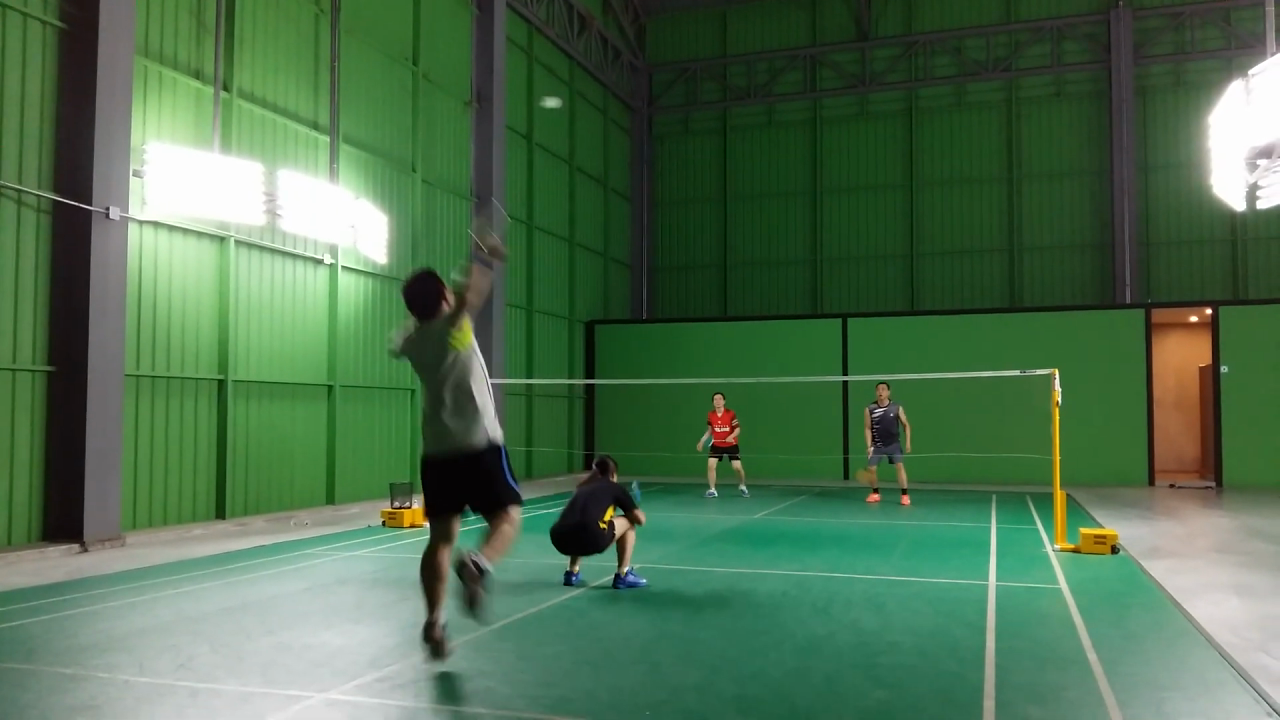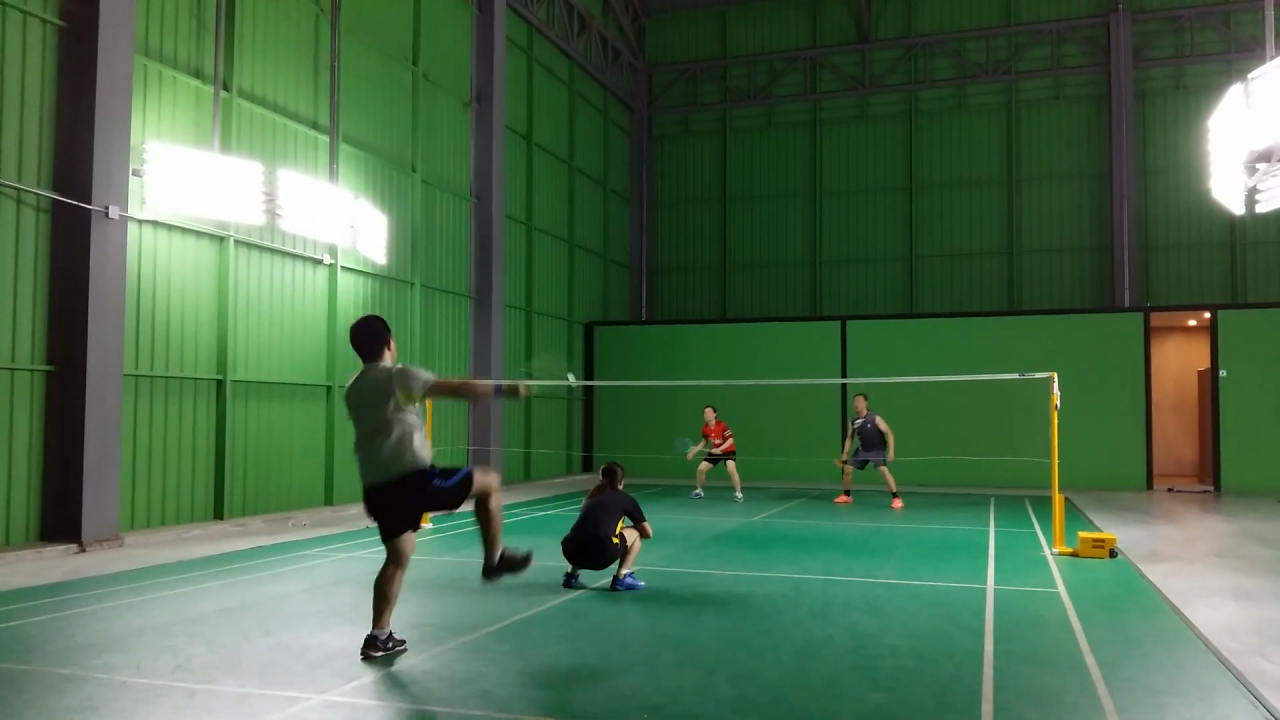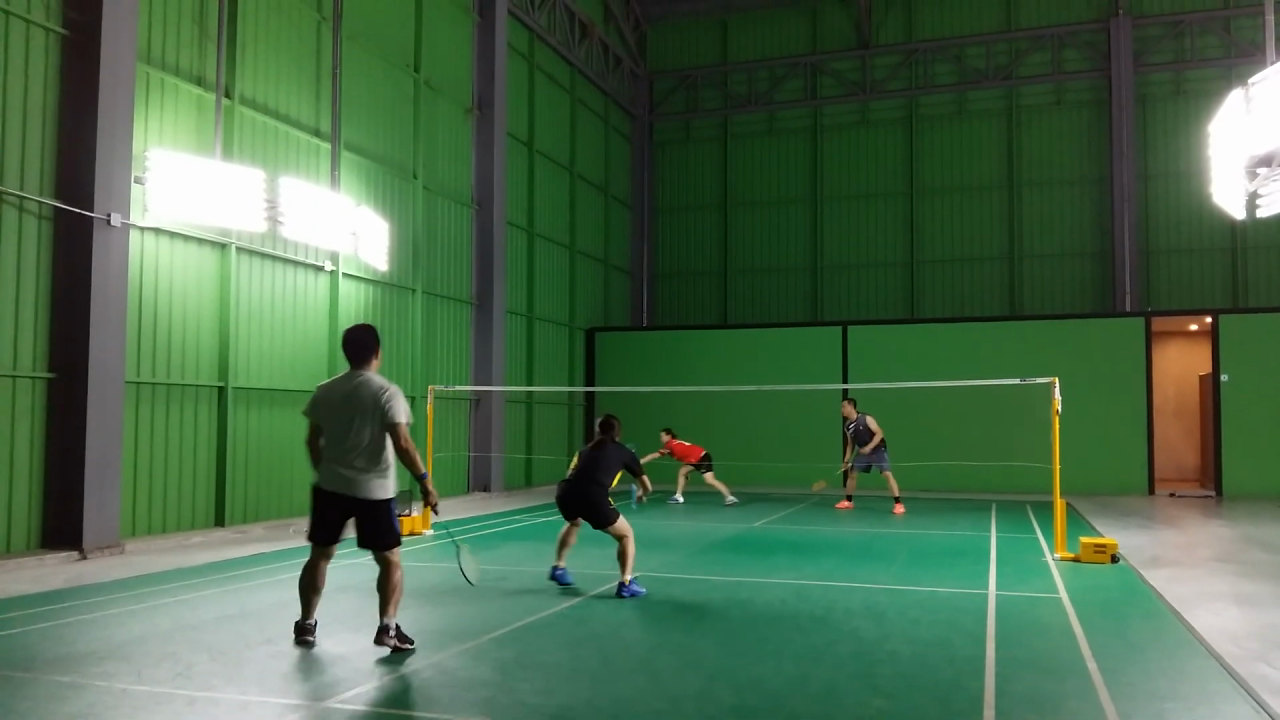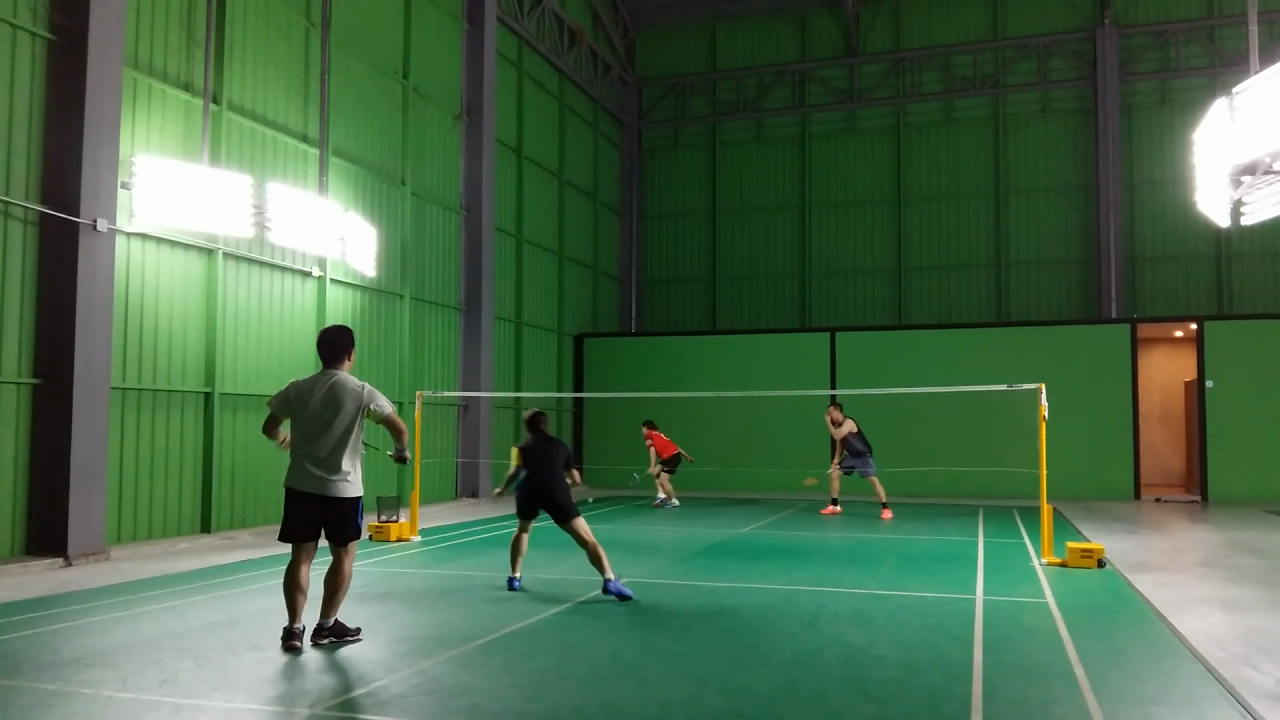
dt=0.4s
person 1, frame 1
left shoulder: (413, 340)
right shoulder: (450, 328)
right elbow: (471, 290)
right wrist: (484, 254)
left hip: (437, 453)
right hip: (478, 445)
left knee: (441, 539)
right knee: (506, 519)
left ankle: (435, 624)
right ankle: (476, 564)
person 1, frame 2
left shoulder: (353, 390)
right shoulder: (398, 376)
right elbow: (457, 389)
right wrist: (503, 389)
left hip: (376, 486)
right hip: (410, 476)
left knee: (398, 557)
right knee: (489, 483)
left ankle: (379, 637)
right ankle: (494, 560)
person 1, frame 3
left shoulder: (324, 391)
right shoulder: (387, 393)
left elbow: (313, 442)
right elbow: (403, 445)
right wrist: (425, 483)
left hip: (329, 489)
right hip: (373, 492)
left knee: (319, 558)
right knee: (390, 562)
left ankle: (306, 624)
right ankle: (387, 627)
person 1, frame 4
left shoulder: (296, 390)
right shoulder: (362, 392)
left elbow: (269, 428)
right elbow: (399, 429)
left wrist: (282, 436)
right wrist: (401, 450)
left hip: (301, 487)
right hip: (343, 489)
left knee: (301, 557)
right knee: (343, 558)
left ankle: (294, 629)
right ankle: (326, 625)
